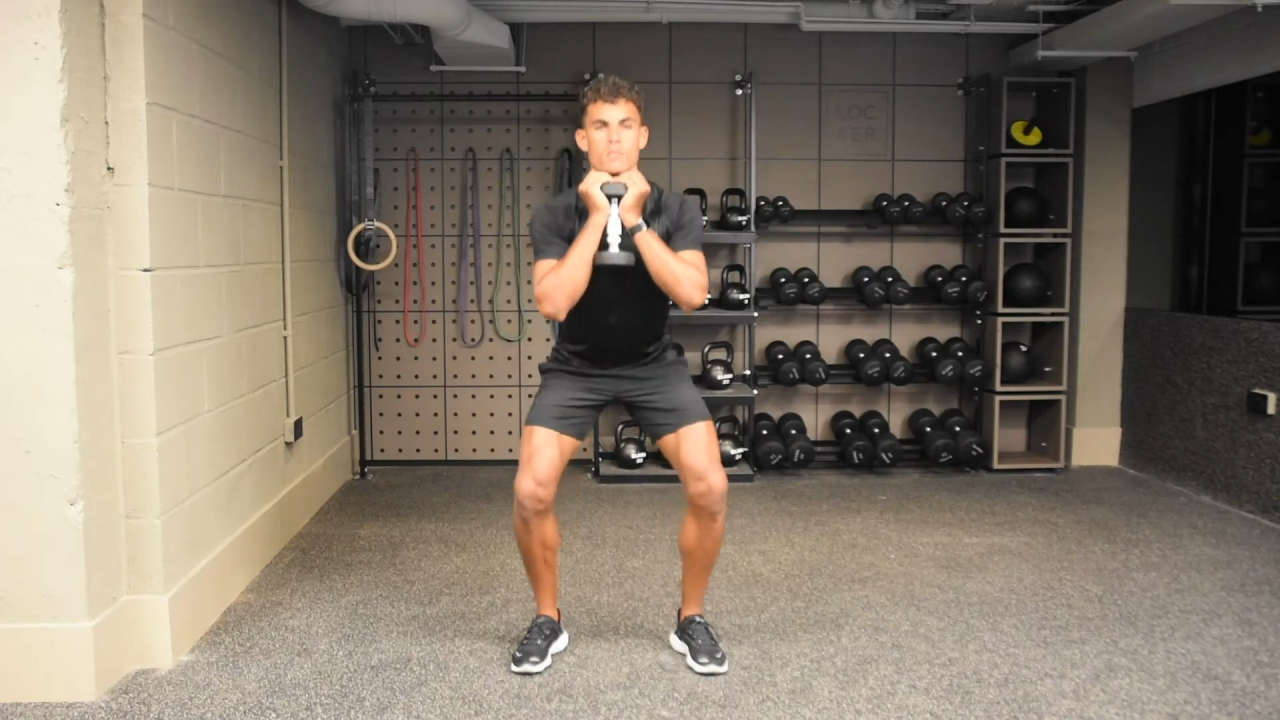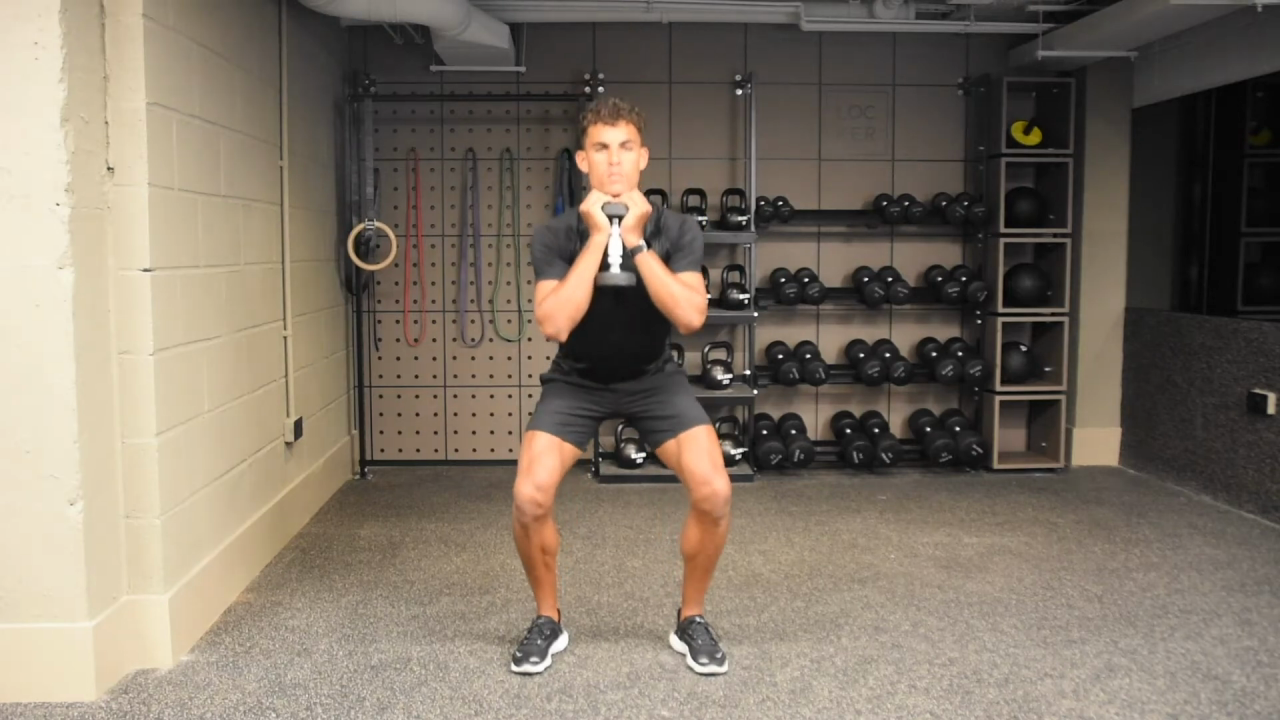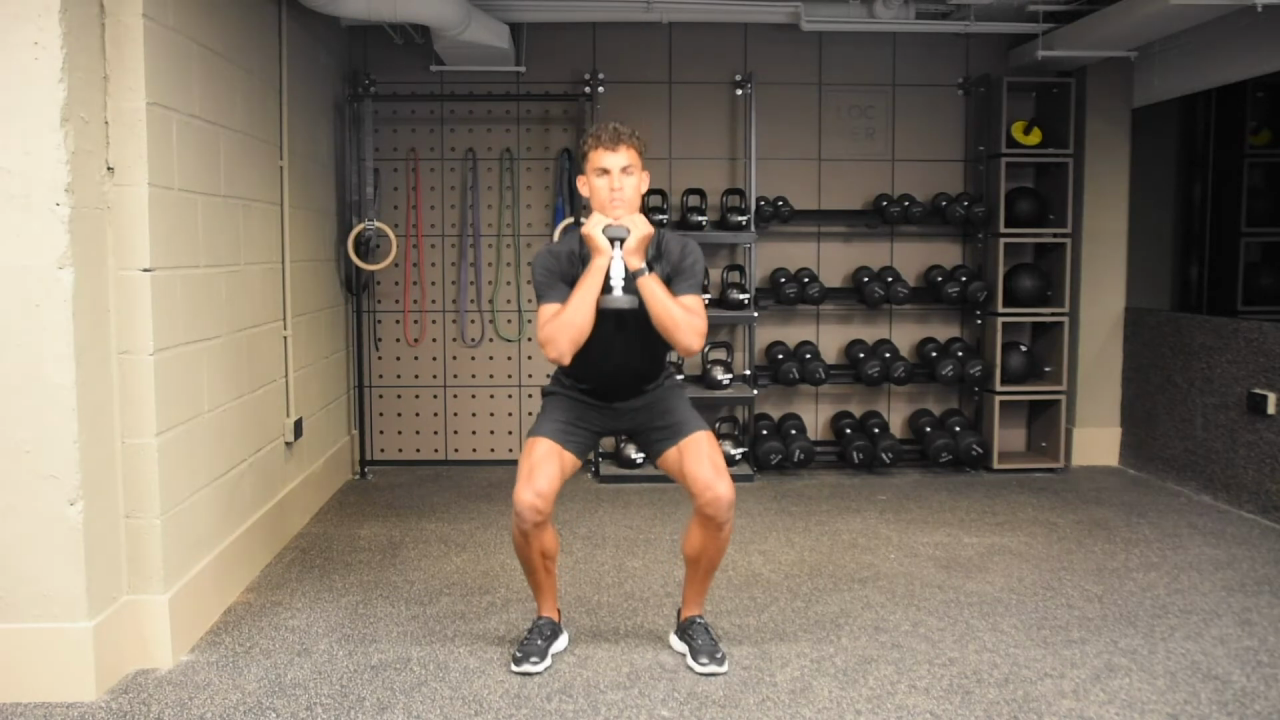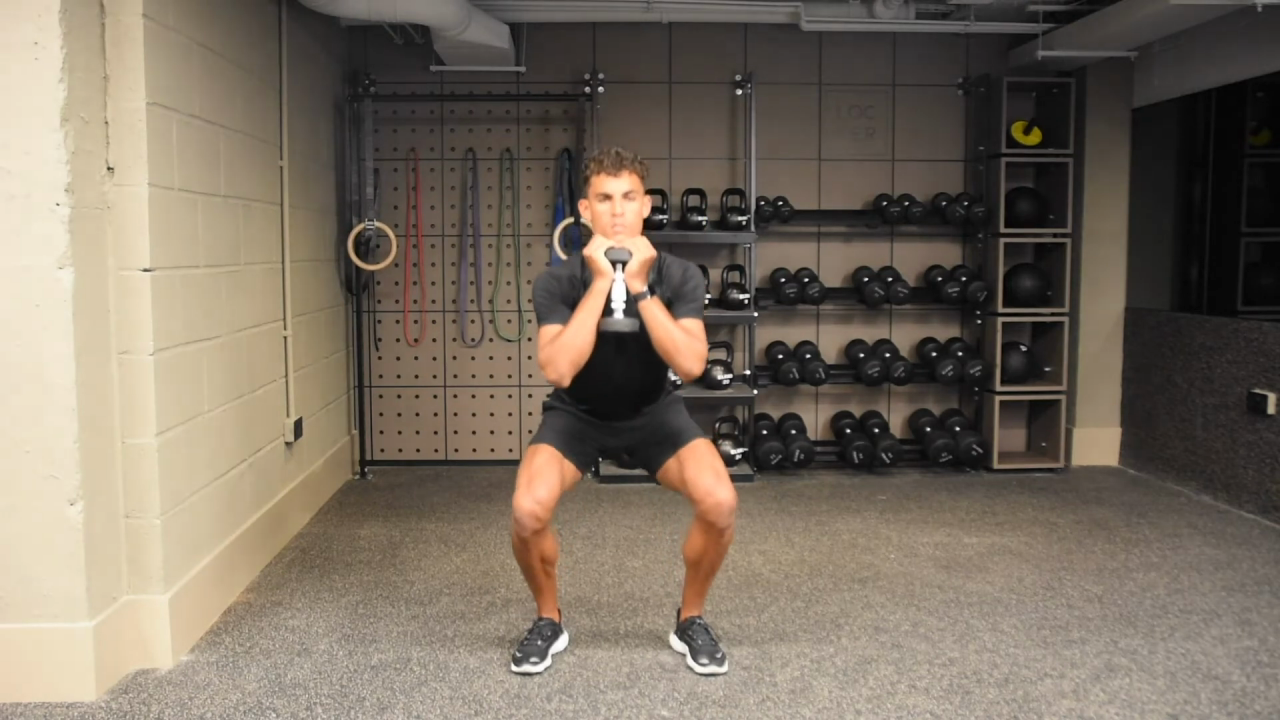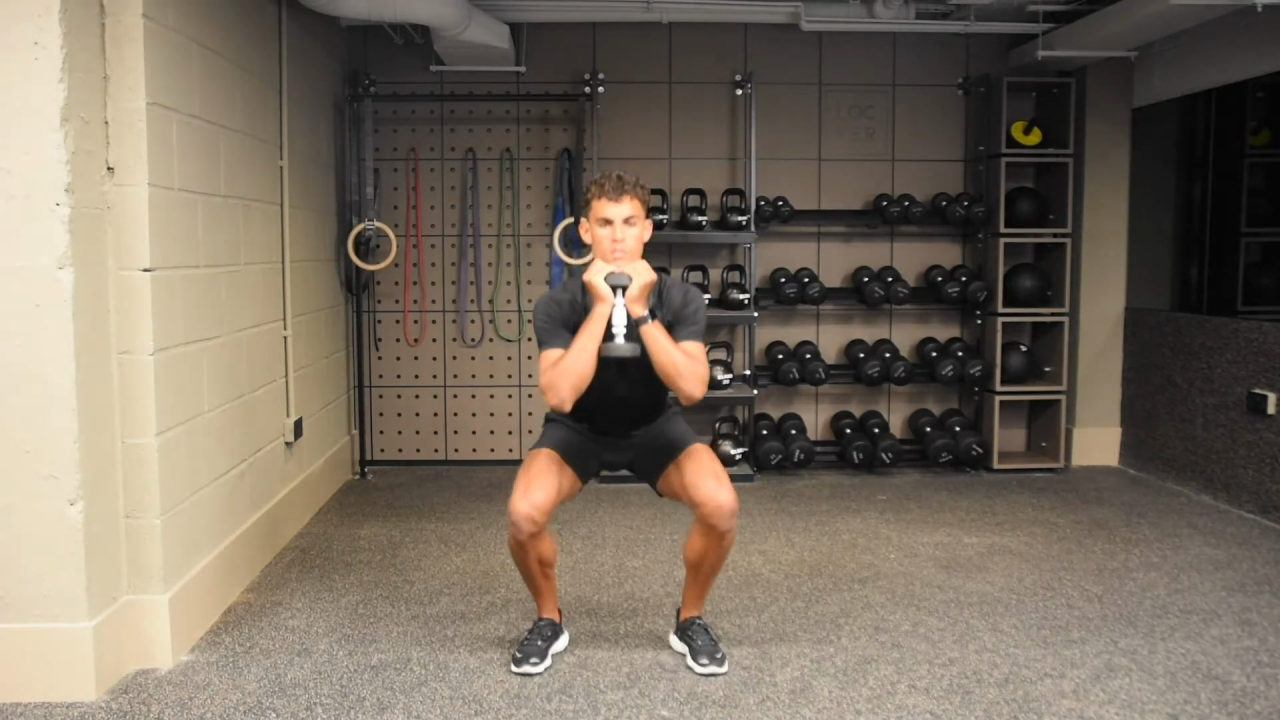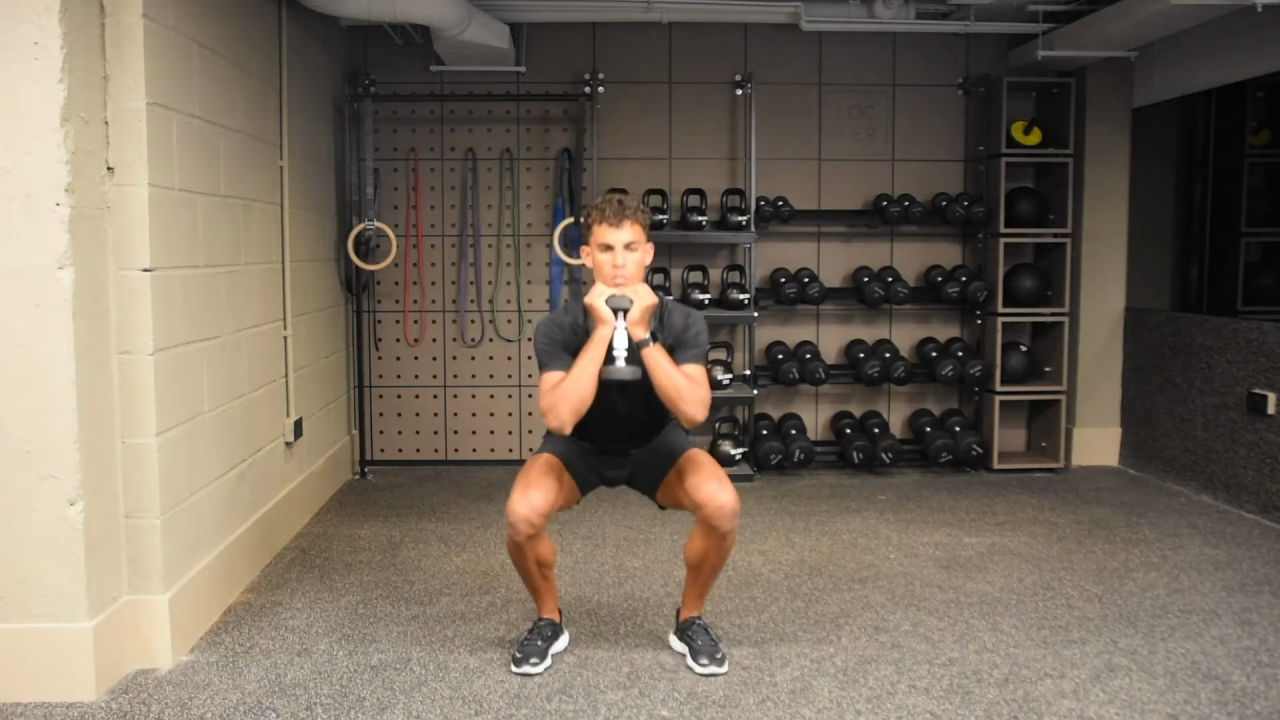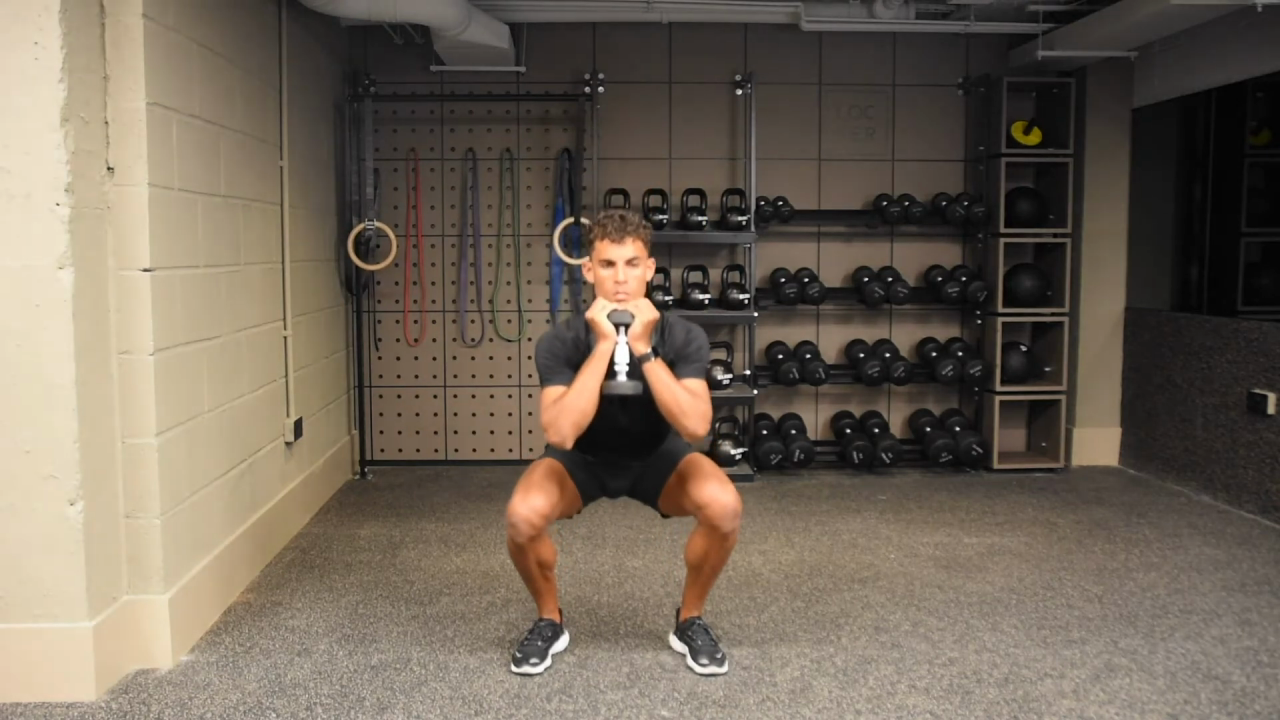
dt=0.2s
person 1, frame 1
left shoulder: (676, 210)
right shoulder: (555, 216)
left elbow: (692, 294)
right elbow: (552, 304)
left wrist: (635, 222)
right wrist: (596, 218)
left hip: (653, 365)
right hip: (576, 367)
left knee: (709, 487)
right knee: (532, 491)
left ankle: (691, 620)
right ankle: (547, 620)
person 1, frame 2
left shoulder: (677, 230)
right shoulder: (556, 236)
left elbow: (691, 317)
right elbow: (554, 325)
left wrist: (635, 242)
right wrist: (597, 238)
left hip: (653, 378)
right hip: (577, 380)
left knee: (713, 491)
right knee: (530, 496)
left ankle: (690, 620)
right ankle: (548, 620)
person 1, frame 3
left shoulder: (678, 253)
right shoulder: (557, 259)
left elbow: (691, 341)
right elbow: (557, 350)
left wrist: (637, 266)
right wrist: (599, 261)
left hip: (652, 393)
right hip: (577, 396)
left knee: (718, 496)
right knee: (529, 503)
left ankle: (690, 620)
right ankle: (548, 621)
person 1, frame 4
left shoulder: (679, 276)
right shoulder: (558, 281)
left elbow: (692, 365)
right elbow: (558, 372)
left wrist: (640, 288)
right wrist: (601, 284)
left hip: (653, 411)
right hip: (577, 413)
left knee: (720, 502)
right knee: (528, 510)
left ankle: (690, 620)
right ankle: (548, 621)
person 1, frame 5
left shoulder: (680, 298)
right shoulder: (559, 304)
left elbow: (693, 388)
right elbow: (558, 397)
left wrist: (640, 312)
right wrist: (601, 308)
left hip: (654, 427)
right hip: (579, 430)
left knee: (721, 505)
right knee: (525, 512)
left ankle: (690, 620)
right ankle: (548, 621)
person 1, frame 6
left shoulder: (681, 321)
right shoulder: (560, 326)
left elbow: (694, 412)
right elbow: (559, 419)
left wrist: (642, 335)
right wrist: (603, 331)
left hip: (654, 443)
right hip: (581, 446)
left knee: (722, 506)
right knee: (522, 514)
left ankle: (690, 621)
right ankle: (549, 621)
person 1, frame 7
left shoulder: (683, 337)
right shoulder: (561, 342)
left elbow: (696, 426)
right elbow: (560, 435)
left wrist: (644, 349)
right wrist: (603, 346)
left hip: (655, 455)
right hip: (584, 458)
left knee: (724, 505)
right knee: (523, 515)
left ankle: (690, 620)
right ankle: (550, 621)
